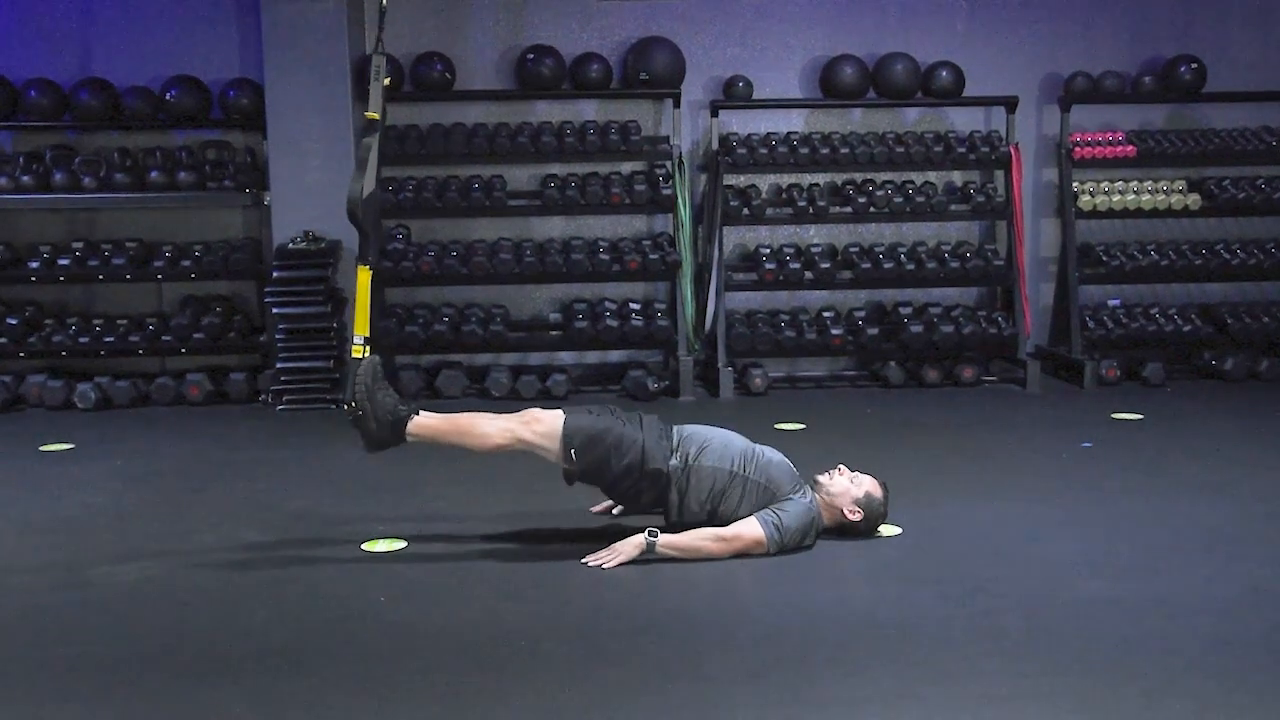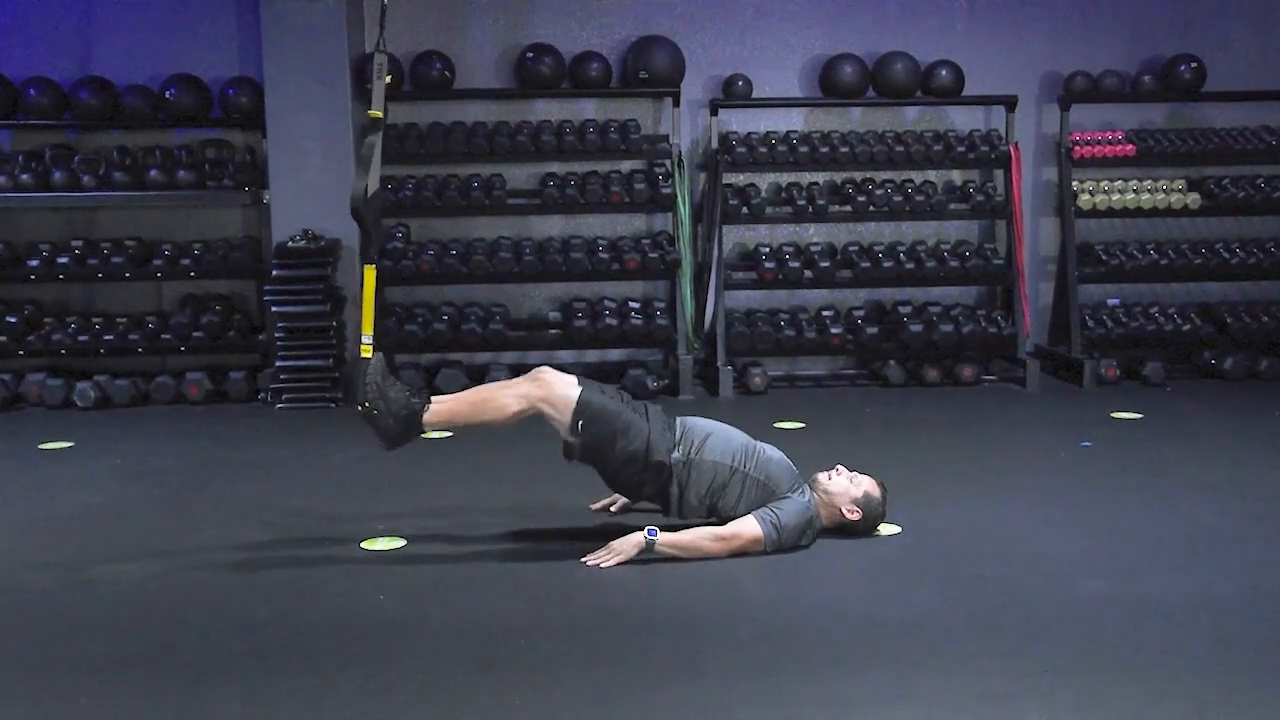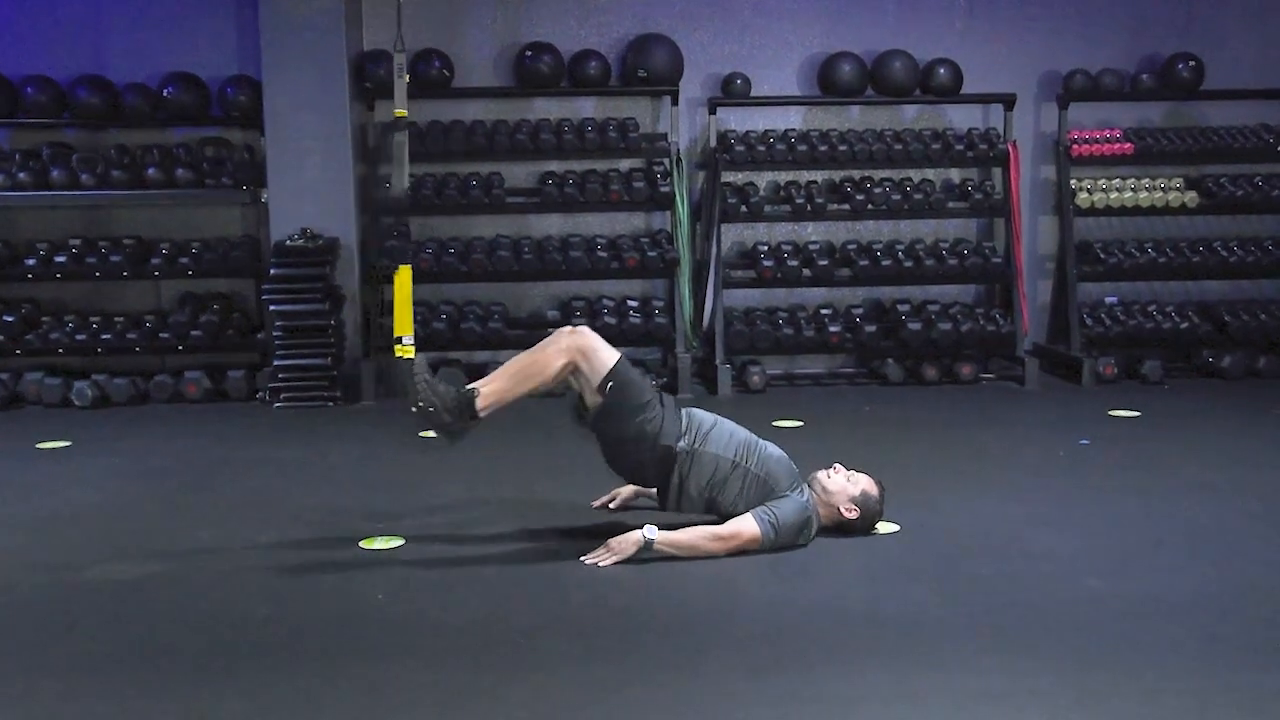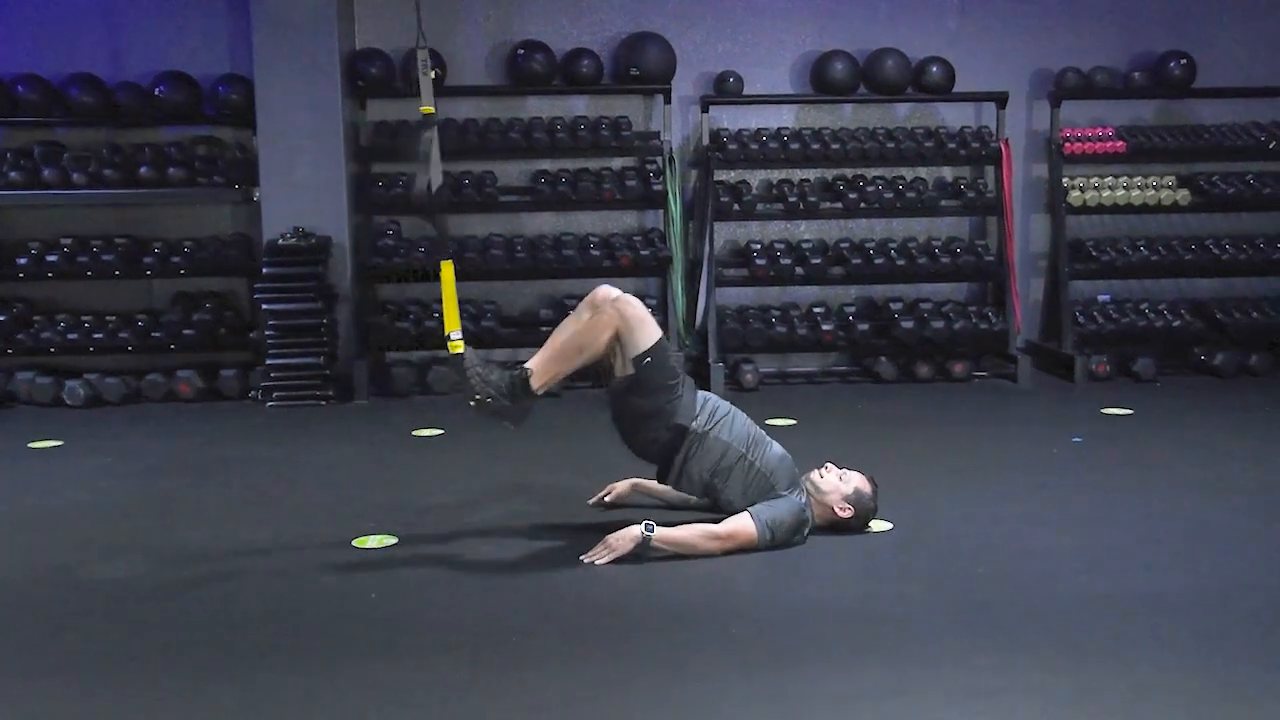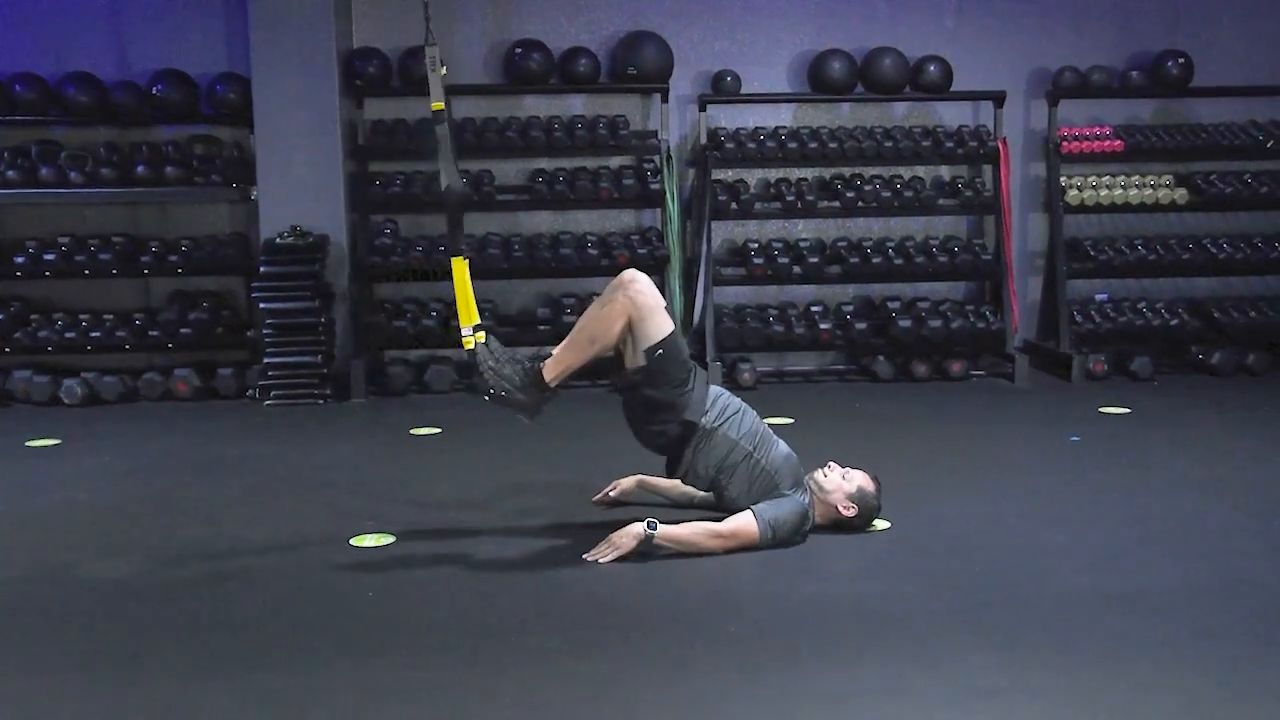
dt=0.2s
person 1, frame 1
left shoulder: (802, 518)
right shoulder: (796, 490)
left elbow: (728, 540)
left wrist: (647, 541)
left hip: (659, 468)
right hip: (664, 450)
left knee: (525, 429)
right knee: (532, 420)
left ankle: (400, 426)
right ankle: (404, 418)
person 1, frame 2
left shoulder: (799, 519)
right shoulder: (795, 488)
left elbow: (725, 538)
left wrist: (646, 538)
left hip: (659, 461)
right hip: (666, 443)
left knee: (543, 388)
right knee: (544, 383)
left ankle: (413, 416)
right ankle: (418, 410)
person 1, frame 3
left shoulder: (798, 517)
right shoulder: (795, 492)
left elbow: (725, 538)
left wrist: (647, 536)
right wrist: (642, 488)
left hip: (663, 449)
right hip: (674, 439)
left knee: (577, 341)
right knee: (571, 339)
left ankle: (465, 407)
right ankle: (468, 401)
person 1, frame 4
left shoulder: (792, 517)
right shoulder: (791, 494)
left elbow: (721, 537)
left wrist: (643, 534)
left hip: (673, 428)
right hip: (684, 423)
left knee: (621, 307)
right knee: (605, 298)
left ankle: (521, 388)
right ankle: (521, 379)
person 1, frame 5
left shoulder: (794, 515)
right shoulder: (795, 493)
left elbow: (724, 535)
left wrist: (647, 531)
left hip: (681, 419)
right hip: (695, 412)
left knee: (633, 293)
right knee: (631, 283)
left ankle: (536, 381)
right ankle: (538, 372)
